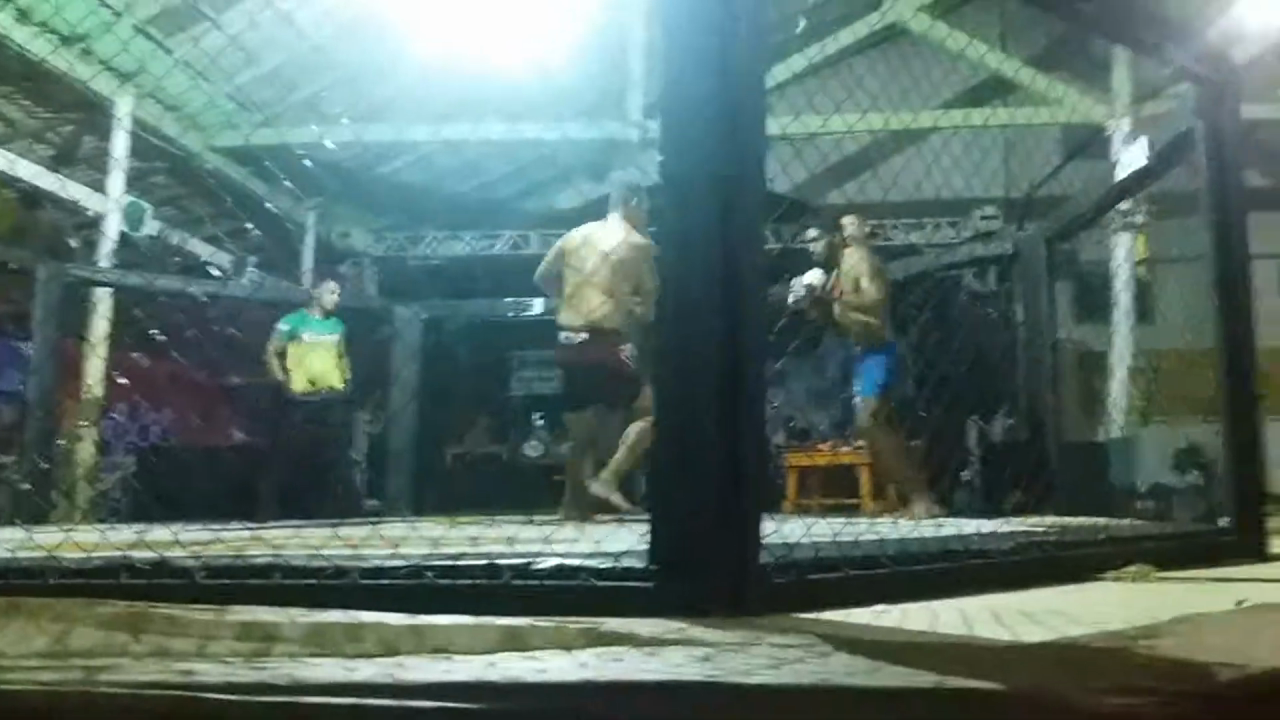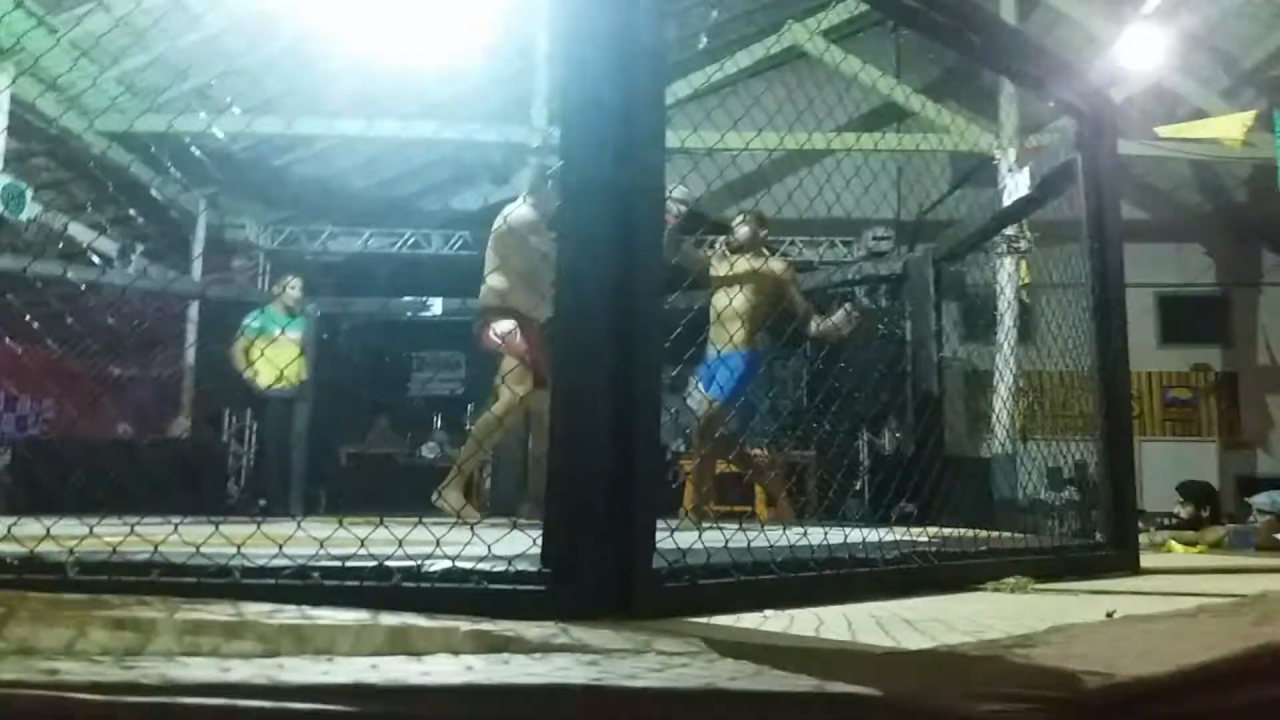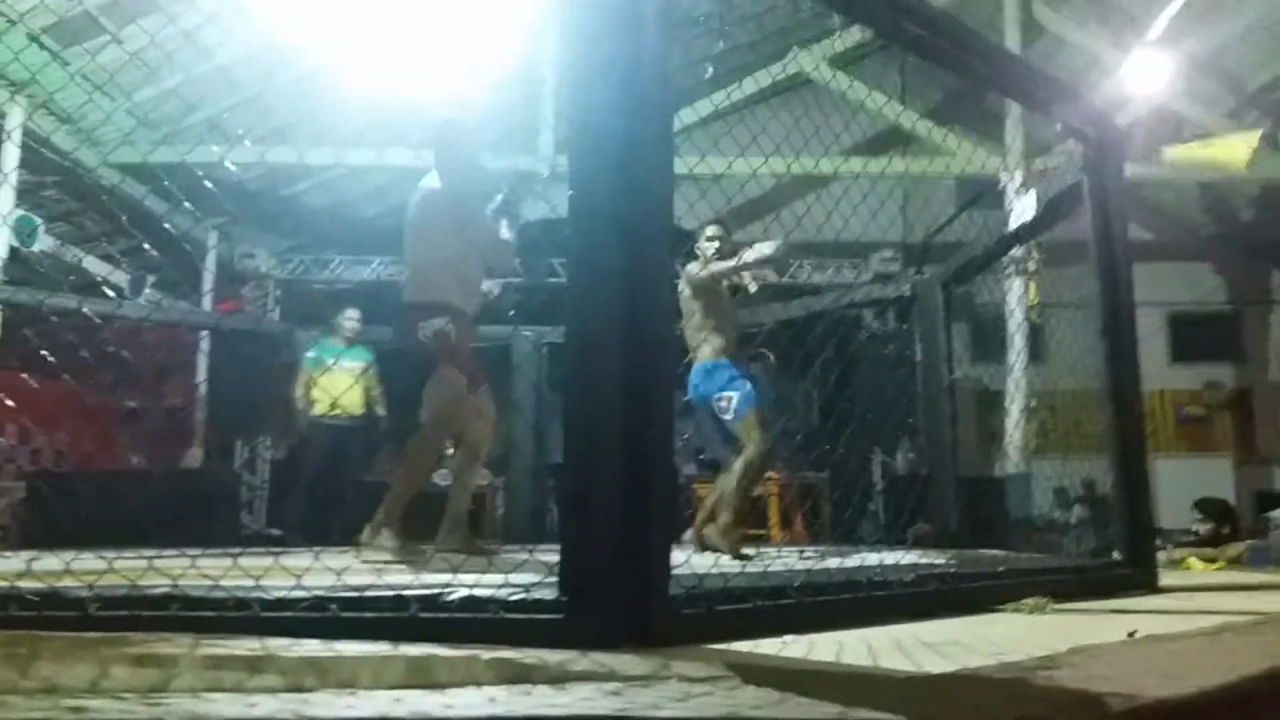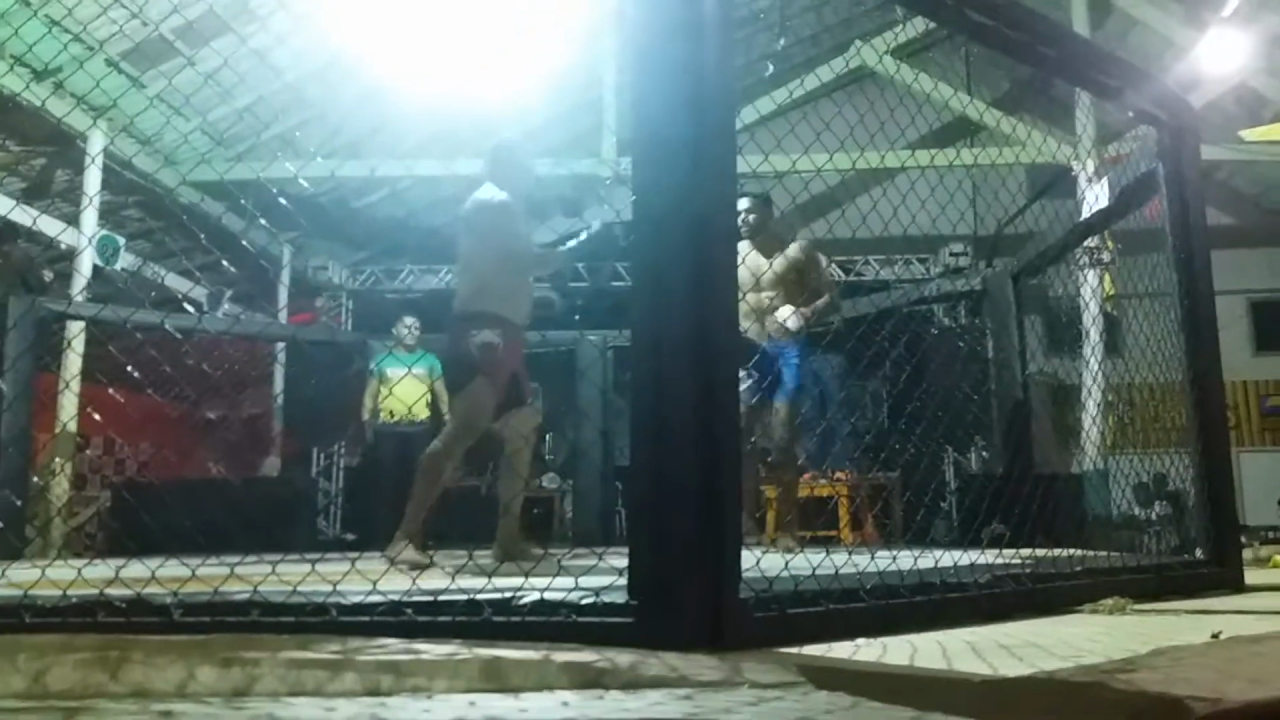
dt=0.7s
person 1, frame 1
left shoulder: (572, 238)
right shoulder: (638, 245)
left elbow: (542, 279)
right elbow: (651, 302)
right wrist: (642, 321)
left hip: (569, 341)
right hip: (606, 342)
left knee: (581, 428)
right knee: (651, 413)
left ankle: (572, 504)
right ankle: (608, 480)
person 1, frame 2
left shoulder: (528, 219)
right shoulder: (524, 217)
right elbow: (554, 265)
left hip: (528, 322)
right hip: (507, 319)
left knee: (545, 411)
right knee: (512, 399)
left ankle: (535, 501)
right ankle: (452, 487)
person 1, frame 3
left shoulder: (441, 194)
right shoulder: (445, 194)
right elbow: (501, 255)
right wrist: (506, 218)
left hip: (447, 322)
right hip: (435, 319)
left knee: (480, 426)
right knee: (446, 420)
left ankle: (454, 531)
right ankle: (385, 521)
person 1, frame 4
left shoulder: (493, 208)
right shoulder: (497, 204)
right elbow: (527, 260)
left wrist: (535, 292)
left hip: (498, 334)
right hip: (485, 331)
left knee: (522, 433)
right knee: (461, 432)
left ankle: (507, 538)
right ankle: (405, 537)
person 2, frame 1
left shoulder: (856, 259)
right shoulder: (836, 274)
left elbow: (876, 302)
left wrist: (833, 292)
left hip: (879, 351)
right hip: (864, 353)
left knee: (868, 421)
right knee: (873, 425)
left ankle: (921, 497)
right ankle: (914, 496)
person 2, frame 2
left shoulder: (775, 270)
right shoulder: (720, 258)
left elbow: (808, 319)
right elbow: (677, 252)
left wrist: (834, 325)
left hip: (738, 358)
right hip: (713, 355)
left knee: (705, 423)
right knee: (709, 427)
left ankle: (698, 507)
right ankle: (777, 497)
person 2, frame 3
left shoulder: (720, 288)
right shoulder: (694, 273)
right elbow: (711, 271)
right wrist: (748, 258)
left hip: (722, 371)
right hip: (715, 372)
left knee: (748, 451)
right knee: (756, 444)
left ankle: (702, 526)
right ankle: (722, 524)
person 2, frame 4
left shoulder: (800, 251)
right shoulder: (733, 256)
left elbow: (830, 294)
left wrist: (805, 313)
left hip: (788, 350)
right hip: (749, 353)
left knee: (782, 436)
right knee: (741, 429)
left ankle: (786, 526)
right ankle: (746, 516)
person 3, frame 1
left shoulder: (338, 325)
right shoulder: (292, 322)
right elbow: (271, 353)
left wrist: (347, 380)
right wrist: (284, 382)
left hip: (334, 398)
right hip: (302, 399)
left knee: (337, 453)
right knee: (287, 452)
left ankle: (346, 505)
right ankle: (270, 506)
person 3, frame 2
left shoulder: (299, 321)
right shoulder: (259, 318)
right elbow: (237, 350)
left wrist: (303, 380)
right wrist: (249, 379)
left hip: (290, 393)
right hip: (268, 393)
left knee: (281, 447)
right knee: (273, 447)
left ankle: (262, 499)
right ankle: (271, 502)
person 3, frame 3
left shoulder: (365, 353)
right shoulder: (319, 349)
left elbow: (374, 388)
right elbow: (302, 383)
left wrist: (381, 414)
right wrist: (301, 412)
left hip: (354, 425)
right hip: (323, 422)
left knee: (349, 480)
right knee: (311, 474)
left ankle: (341, 530)
right ankle: (295, 529)
person 3, frame 4
left shoulder: (429, 359)
right shoulder: (381, 359)
left elbow: (441, 392)
right elbow: (370, 393)
left wrist: (447, 421)
right wrist: (367, 423)
left hip: (420, 428)
right hip: (387, 428)
right ankle: (383, 533)
